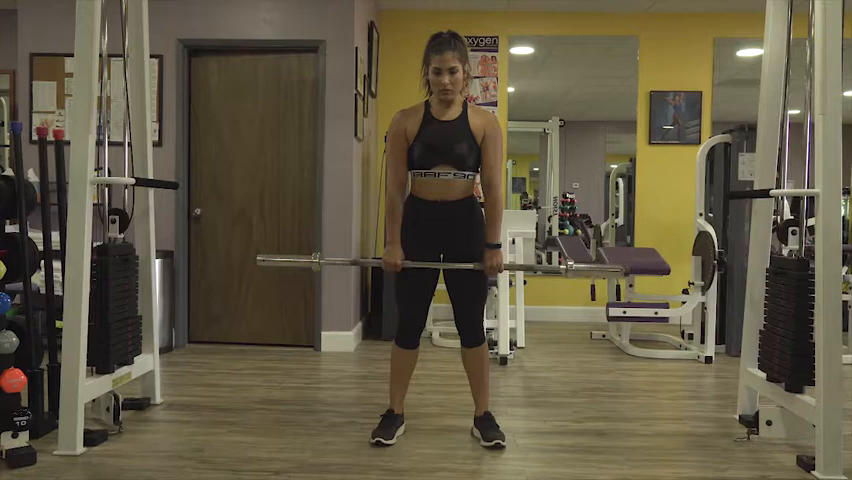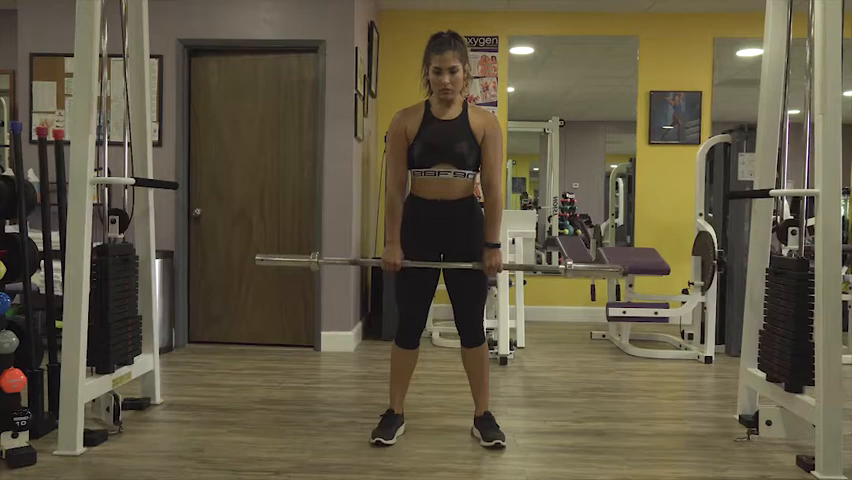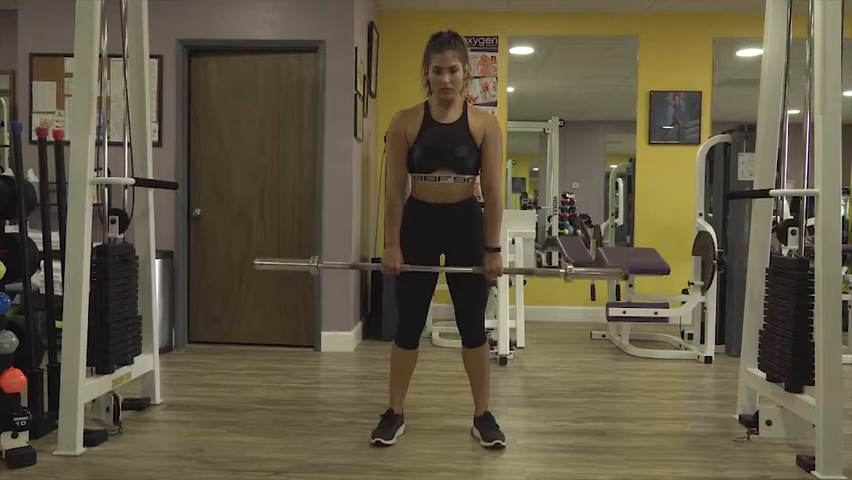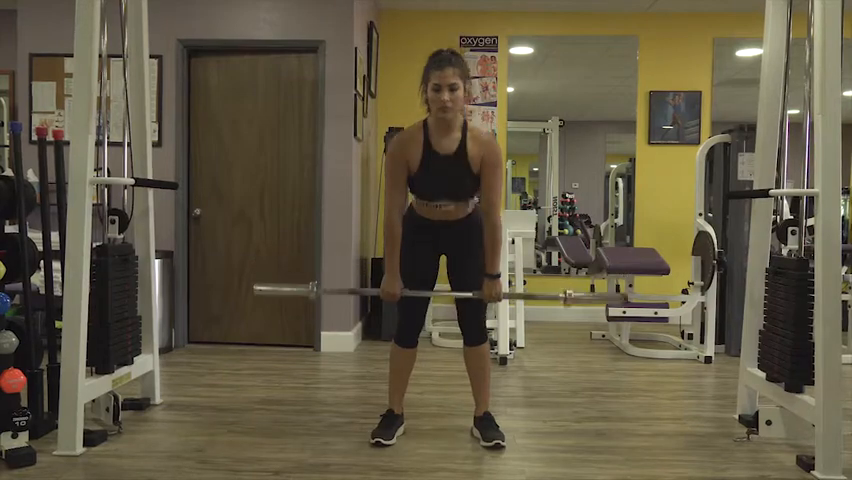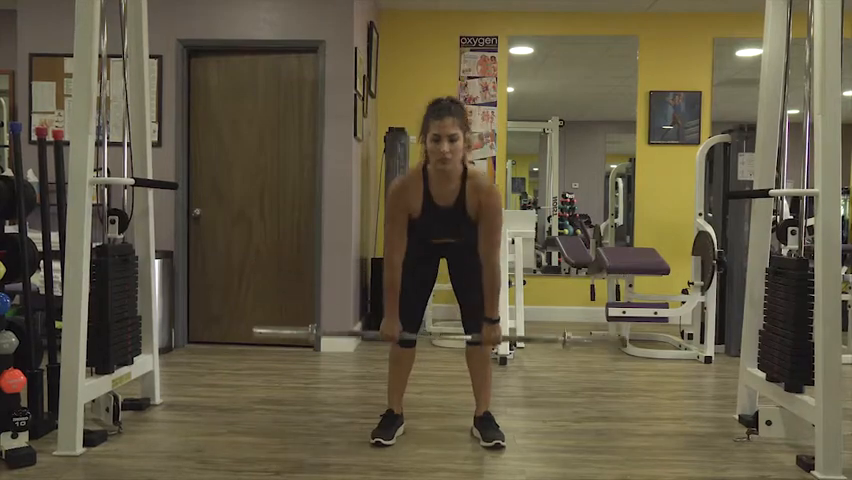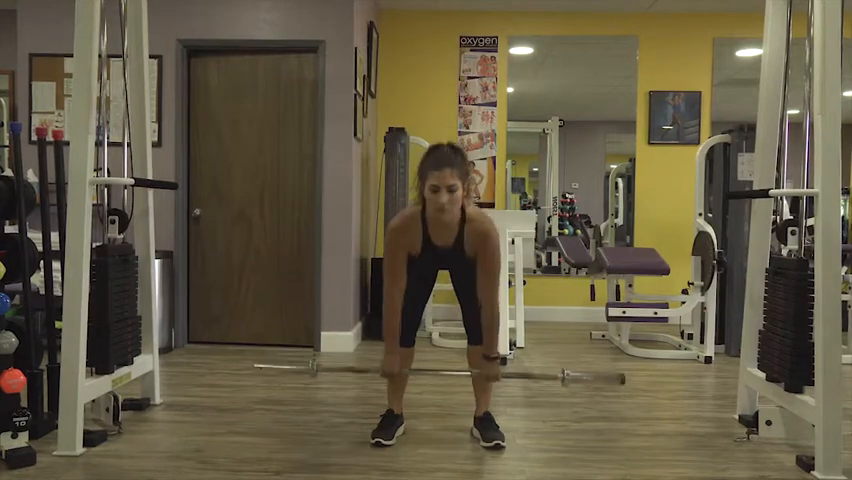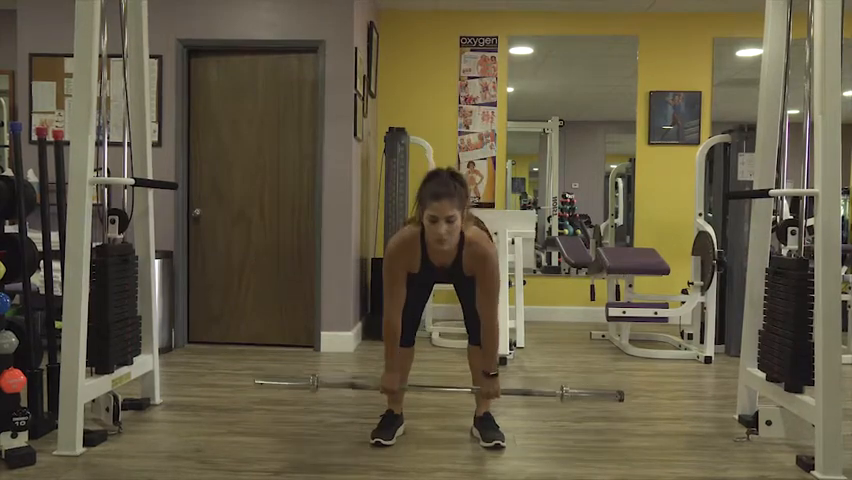
dt=0.2s
person 1, frame 1
left shoulder: (484, 122)
right shoulder: (405, 121)
left elbow: (493, 188)
right elbow: (395, 187)
left wrist: (494, 245)
right wrist: (392, 242)
left hip: (465, 224)
right hip: (418, 224)
left knee: (471, 325)
right knee: (409, 324)
left ankle: (482, 415)
right ankle: (394, 412)
person 1, frame 2
left shoulder: (484, 122)
right shoulder: (406, 120)
left elbow: (493, 187)
right elbow: (394, 187)
left wrist: (492, 244)
right wrist: (392, 242)
left hip: (465, 224)
right hip: (418, 224)
left knee: (471, 326)
right knee: (409, 325)
left ankle: (482, 415)
right ankle: (394, 412)
person 1, frame 3
left shoulder: (485, 123)
right shoulder: (405, 122)
left elbow: (493, 189)
right elbow: (394, 188)
left wrist: (493, 248)
right wrist: (391, 245)
left hip: (466, 226)
right hip: (418, 226)
left knee: (473, 327)
right knee: (409, 325)
left ankle: (483, 416)
right ankle: (394, 413)
person 1, frame 4
left shoulder: (485, 146)
right shoulder: (404, 144)
left elbow: (491, 214)
right elbow: (393, 212)
left wrist: (492, 274)
right wrist: (391, 273)
left hip: (467, 236)
right hip: (418, 236)
left knee: (475, 326)
right knee: (408, 325)
left ankle: (482, 415)
right ankle: (394, 413)
person 1, frame 5
left shoulder: (484, 189)
right shoulder: (403, 188)
left elbow: (490, 260)
right elbow: (394, 259)
left wrist: (492, 320)
right wrist: (390, 316)
left hip: (466, 249)
right hip: (420, 248)
left knee: (476, 329)
right knee: (405, 328)
left ankle: (482, 415)
right ankle: (394, 413)
person 1, frame 6
left shoulder: (483, 229)
right shoulder: (401, 227)
left elbow: (489, 302)
right elbow: (393, 299)
left wrist: (491, 356)
right wrist: (391, 353)
left hip: (465, 262)
right hip: (420, 263)
left knee: (477, 328)
right knee: (405, 328)
left ankle: (482, 416)
right ankle: (394, 414)
person 1, frame 7
left shoulder: (481, 249)
right shoulder: (400, 247)
left elbow: (489, 321)
right elbow: (392, 318)
left wrist: (490, 373)
right wrist: (391, 369)
left knee: (477, 328)
right knee: (405, 328)
left ankle: (483, 416)
right ankle: (394, 414)
